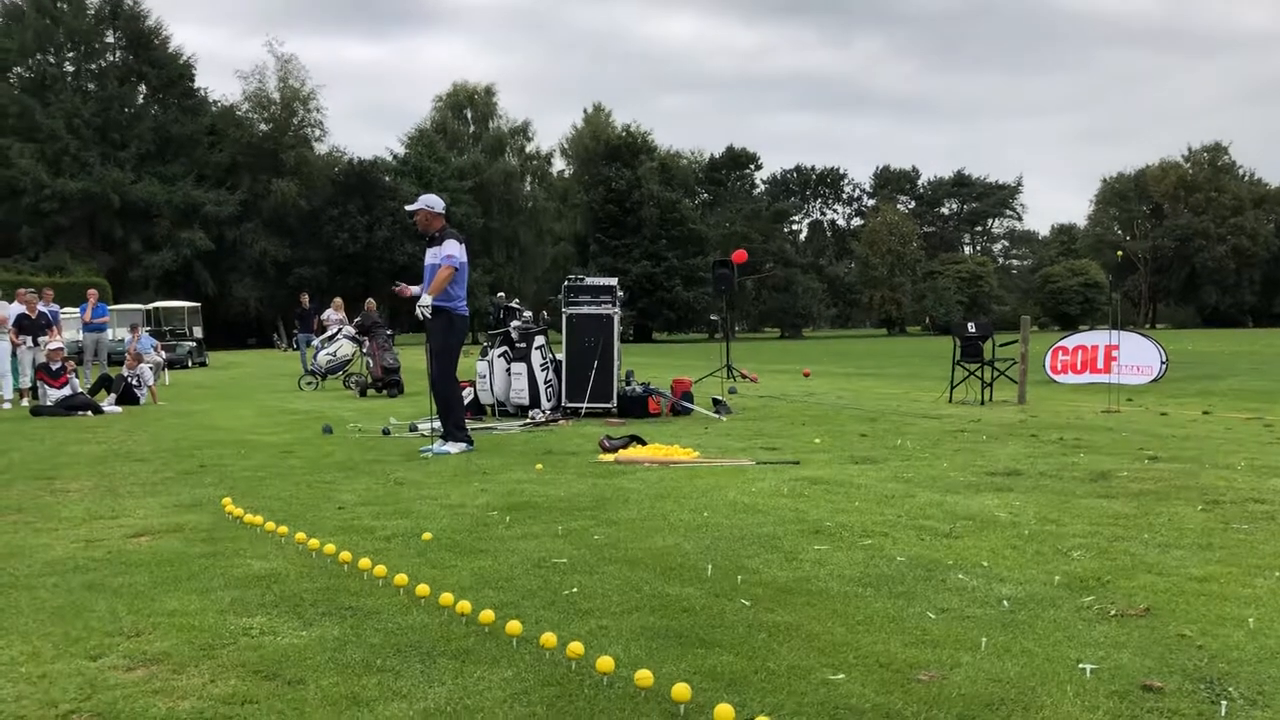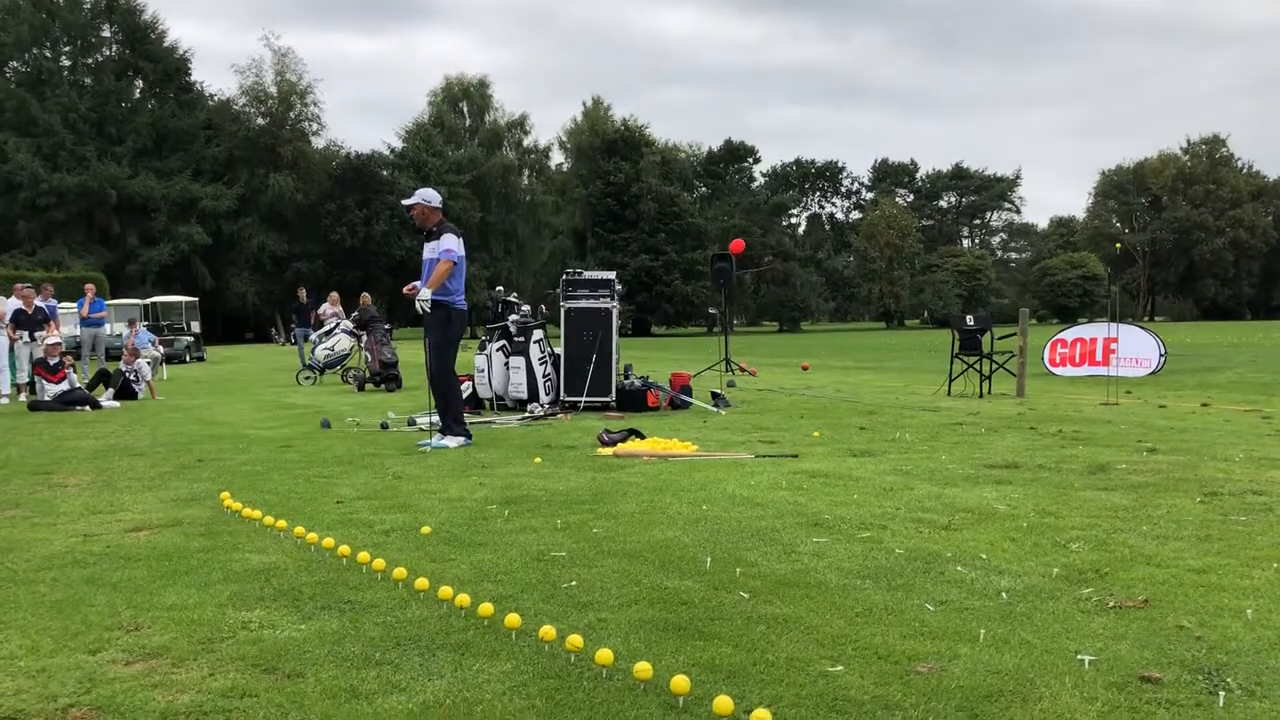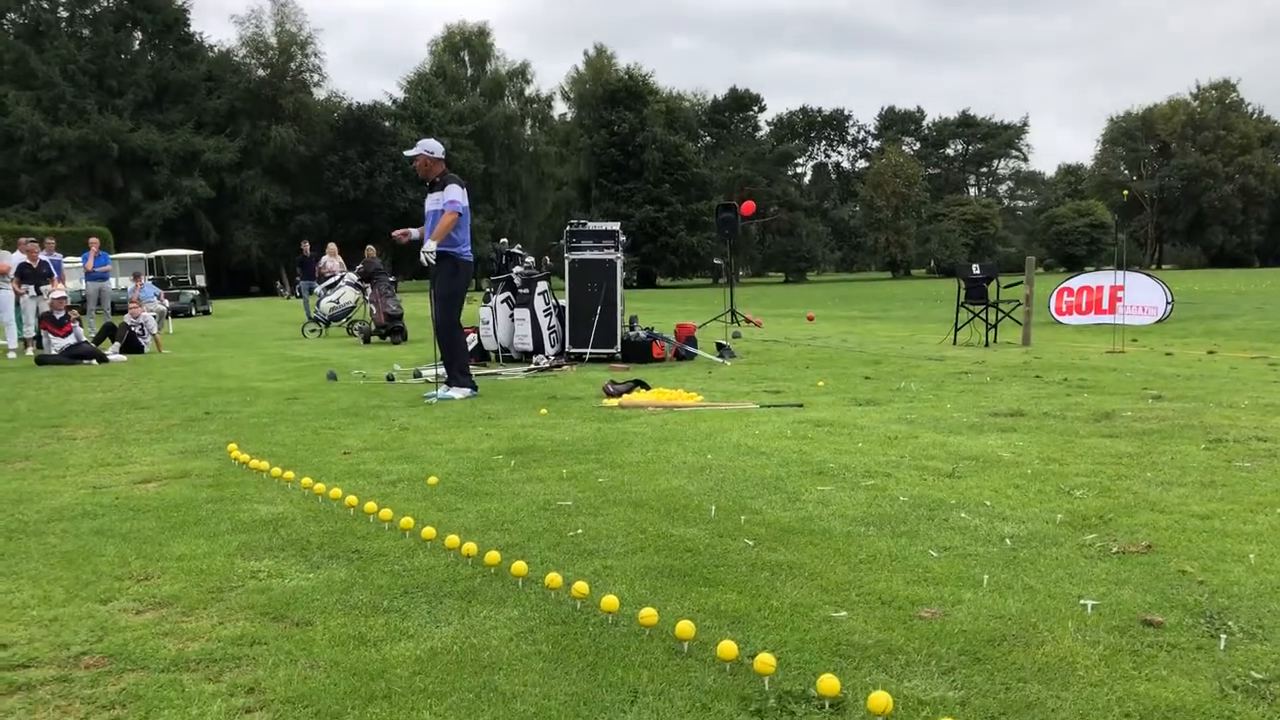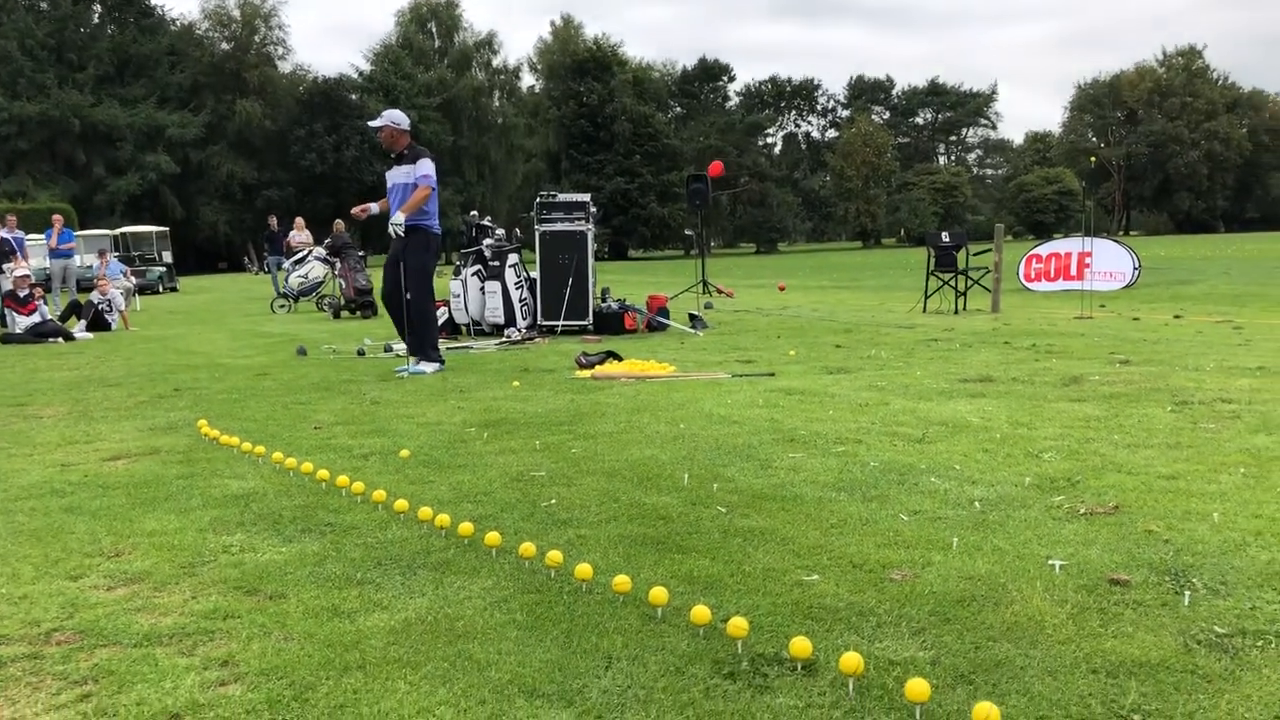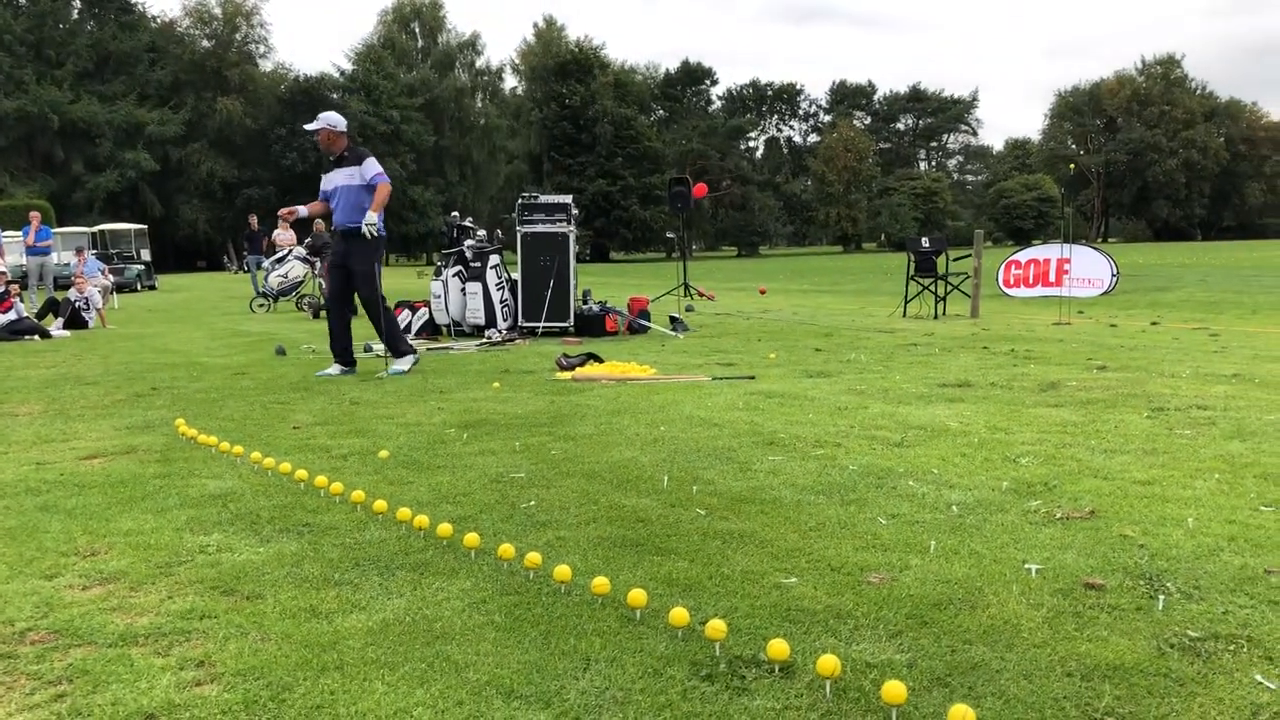
dt=0.7s
person 1, frame 1
left shoulder: (451, 239)
right shoulder: (432, 242)
left elbow: (448, 270)
left wrist: (427, 297)
right wrist: (415, 290)
left hip: (450, 317)
right hip: (437, 316)
left knee: (445, 379)
right knee: (438, 380)
left ankle: (460, 438)
right ankle: (449, 436)
person 1, frame 2
left shoulder: (448, 233)
right shoulder: (430, 236)
left elbow: (447, 264)
left wrist: (427, 290)
right wrist: (419, 284)
left hip: (448, 311)
right hip: (435, 310)
left knee: (443, 372)
right knee: (436, 373)
left ankle: (458, 432)
right ankle: (447, 429)
person 1, frame 3
left shoulder: (452, 184)
right shoulder: (433, 188)
left elbow: (452, 215)
left wrist: (431, 242)
right wrist: (414, 233)
left hip: (454, 262)
right hip: (440, 262)
left knee: (448, 322)
right knee: (441, 324)
left ankle: (464, 383)
right ankle: (453, 381)
person 1, frame 4
left shoulder: (420, 158)
right shoulder: (394, 163)
left elbow: (425, 190)
left wrist: (401, 214)
right wrist: (372, 208)
left hip: (422, 234)
right hip: (400, 236)
left knee: (420, 297)
right knee: (391, 295)
left ankle: (432, 358)
right ankle: (418, 350)
person 1, frame 5
left shoulder: (362, 159)
right shoulder: (330, 169)
left elbow: (384, 186)
right elbow: (325, 203)
left wrist: (372, 213)
right wrist: (300, 211)
left hip: (366, 238)
right hip: (341, 239)
left knee: (371, 298)
right knee: (336, 302)
left ankle: (404, 353)
right ankle: (344, 362)
